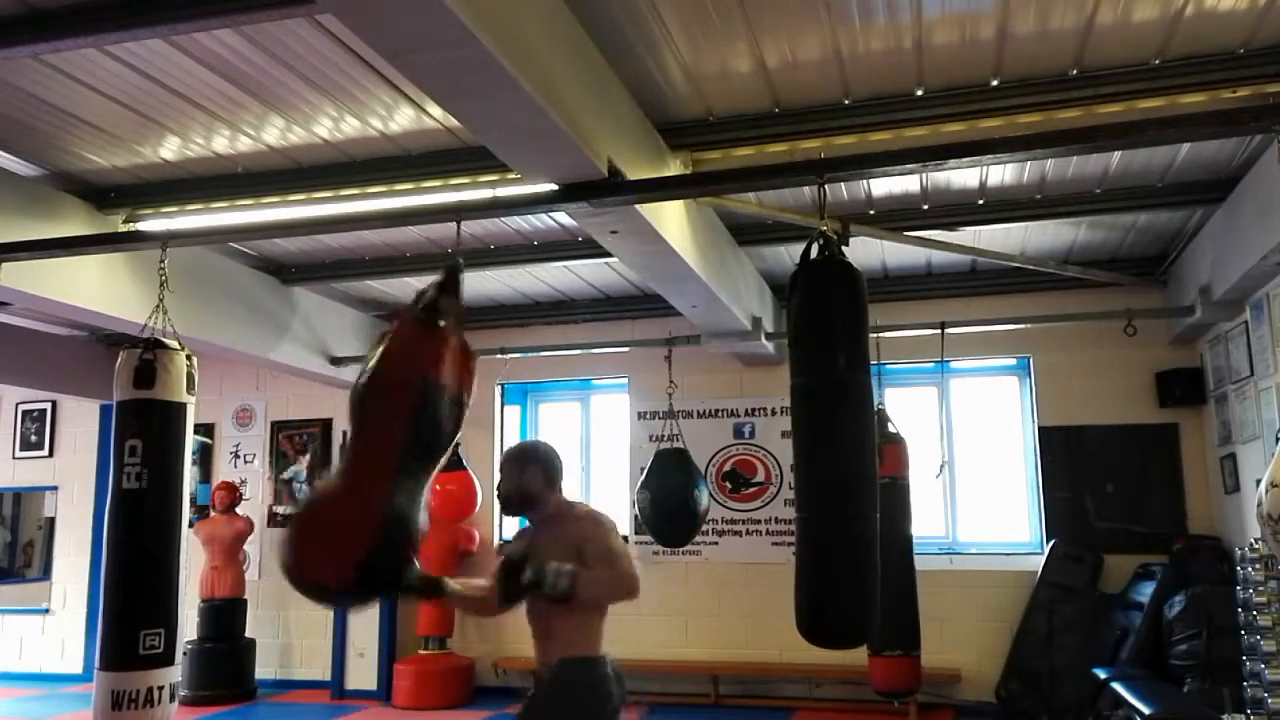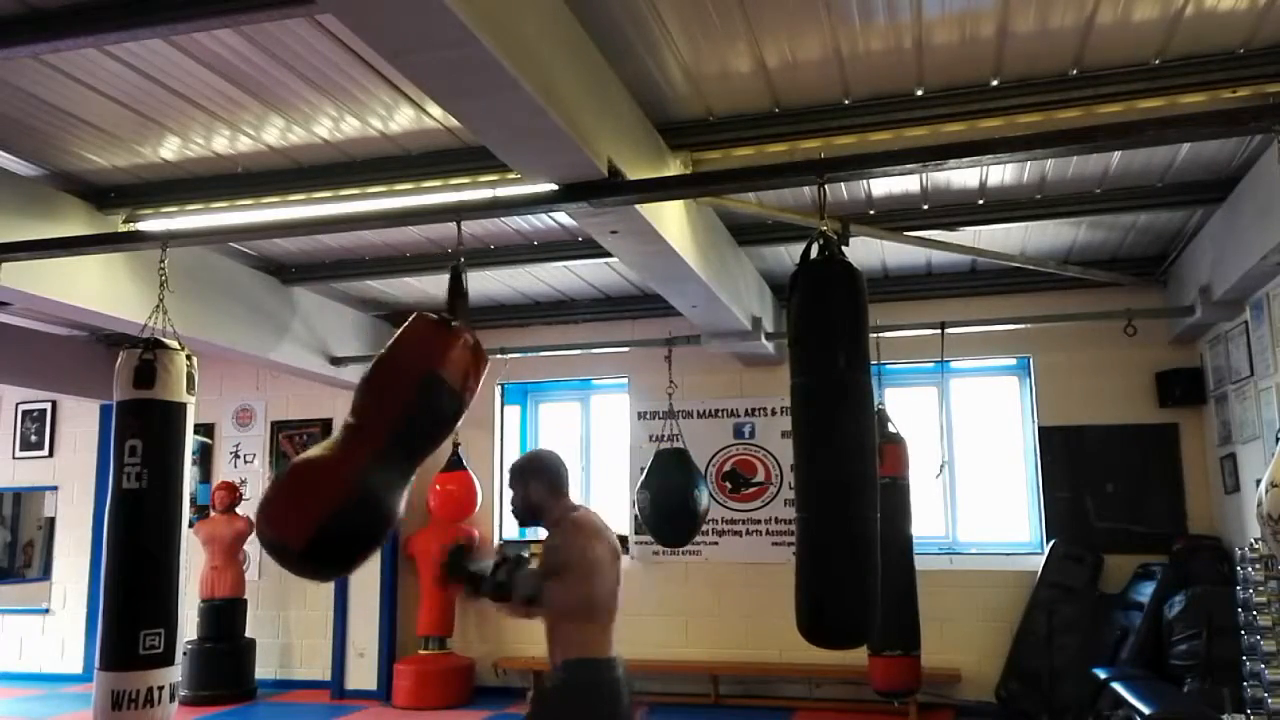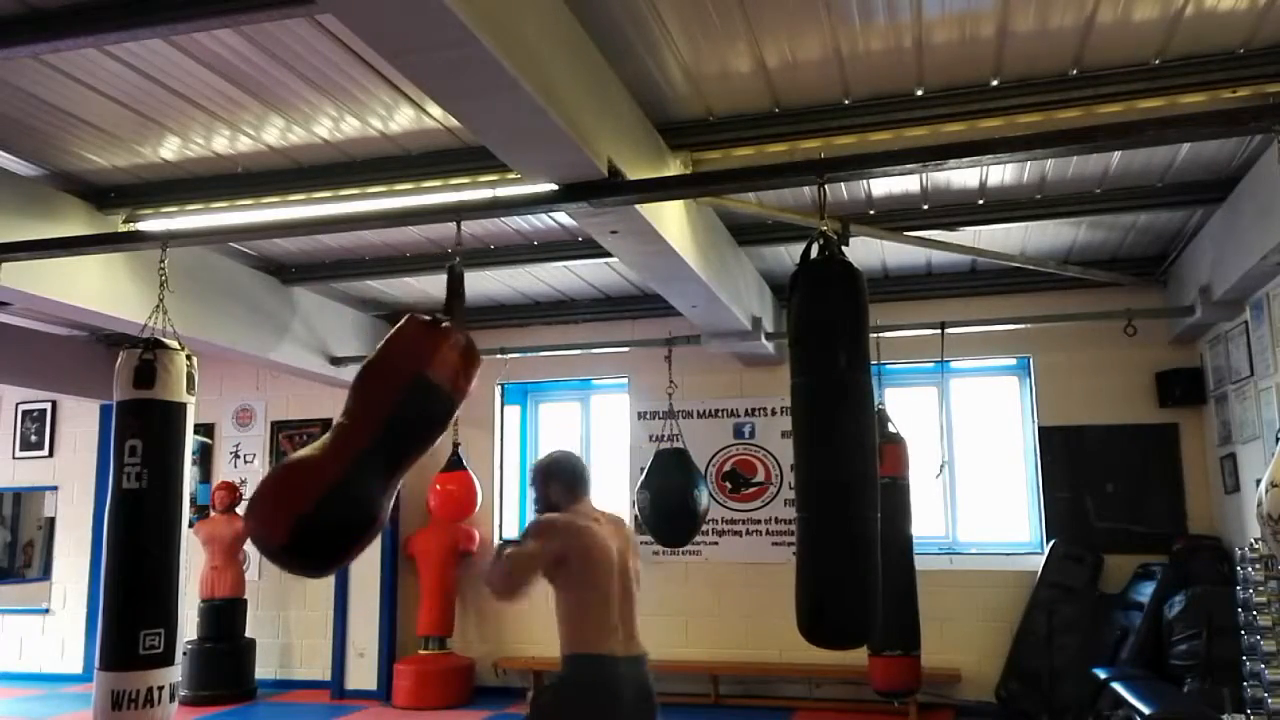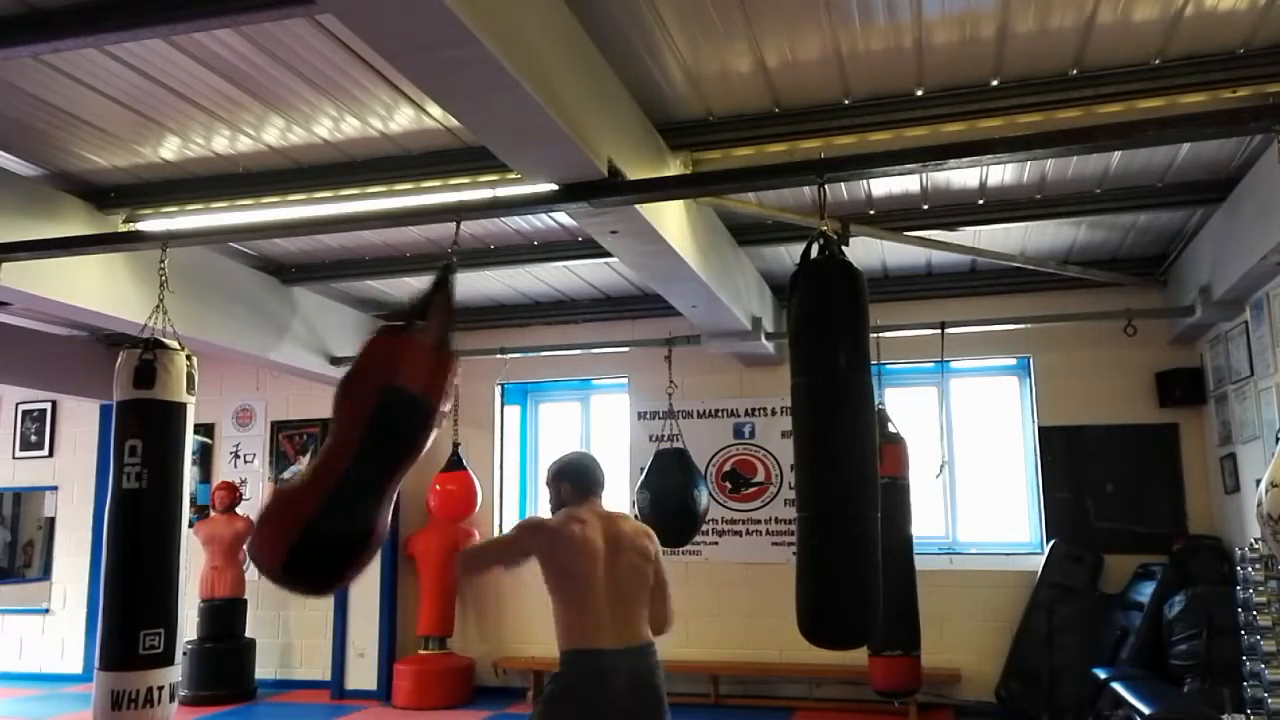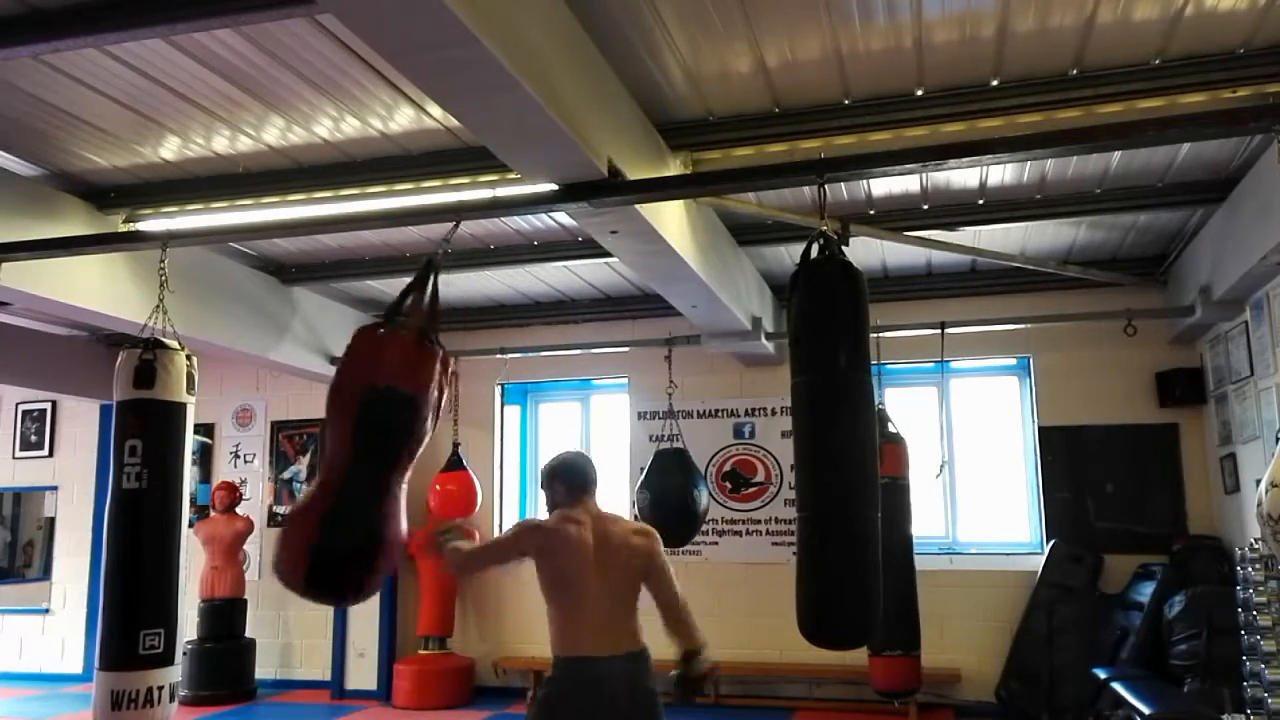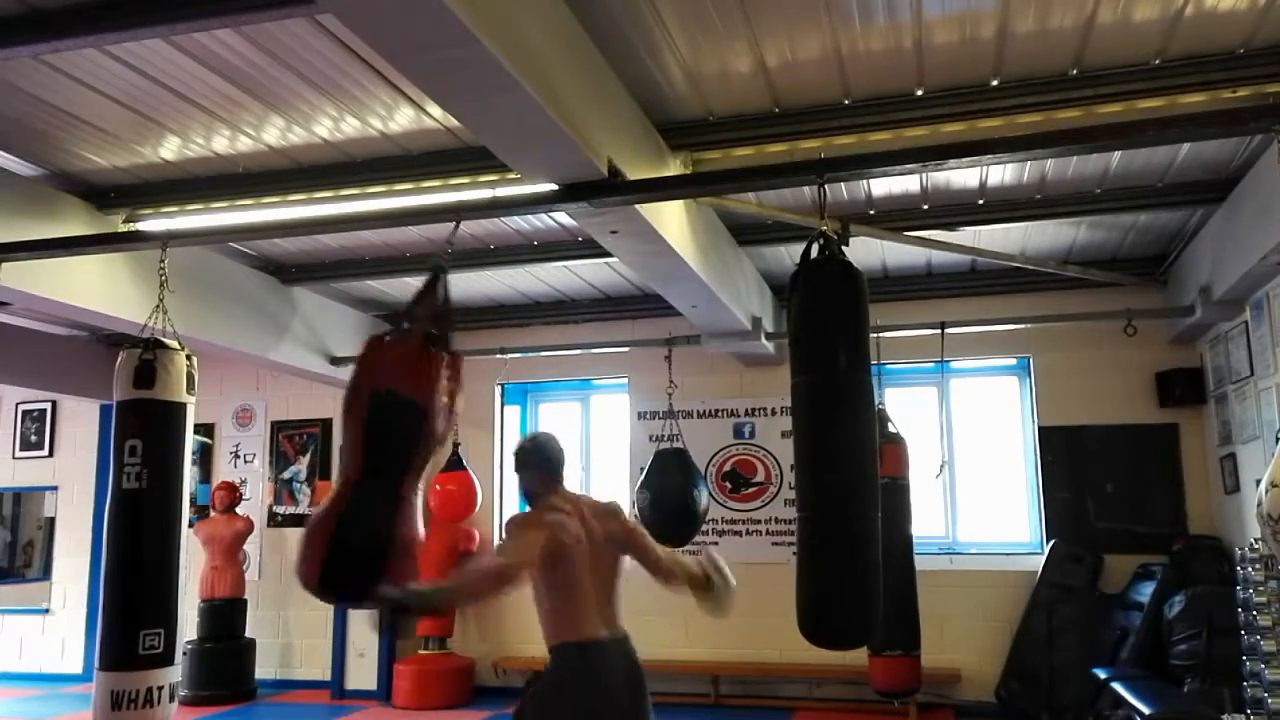
dt=0.1s
person 1, frame 1
left shoulder: (584, 522)
right shoulder: (529, 539)
left elbow: (626, 583)
right elbow: (495, 600)
left wrist: (554, 580)
left hip: (576, 684)
right hip: (593, 681)
person 1, frame 2
left shoulder: (579, 530)
right shoulder: (559, 540)
left elbow: (592, 601)
right elbow: (530, 607)
left hip: (583, 684)
right hip: (607, 681)
person 1, frame 3
left shoulder: (556, 528)
right shoulder: (619, 530)
left elbow: (503, 587)
left wrist: (508, 554)
left hip: (588, 680)
right hip: (636, 677)
person 1, frame 4
left shoulder: (544, 531)
right shoulder: (642, 537)
left elbow: (468, 562)
right elbow: (661, 621)
left hip: (583, 676)
right hip: (641, 673)
person 1, frame 5
left shoulder: (541, 533)
right shoulder: (642, 537)
left elbow: (463, 562)
right elbow: (675, 610)
left wrist: (449, 542)
right wrist: (694, 662)
left hip: (578, 681)
right hip: (635, 677)
person 1, frame 6
left shoulder: (537, 523)
right shoulder: (609, 514)
left elbow: (500, 572)
right elbow: (663, 566)
left wrist: (424, 597)
right wrist: (702, 575)
left hip: (579, 669)
right hip: (619, 661)
